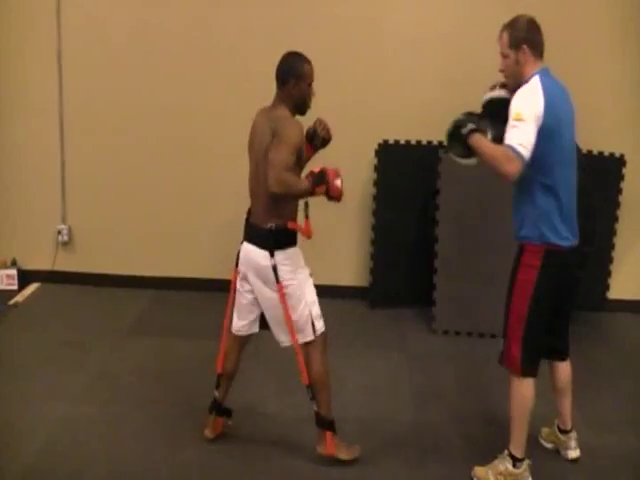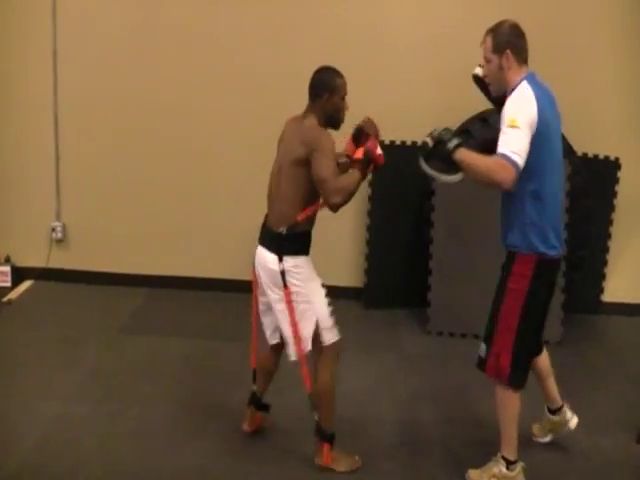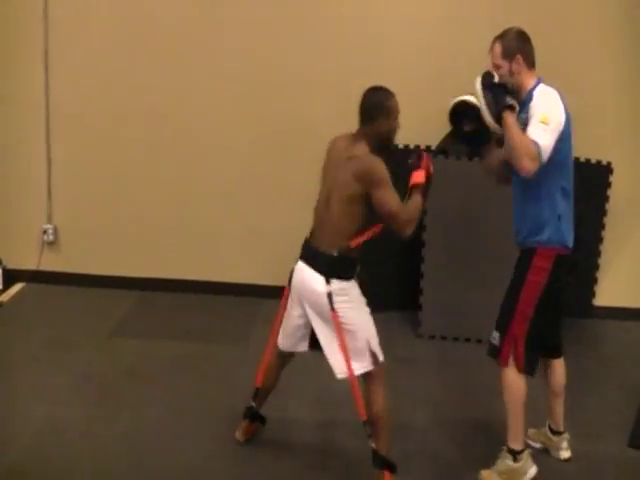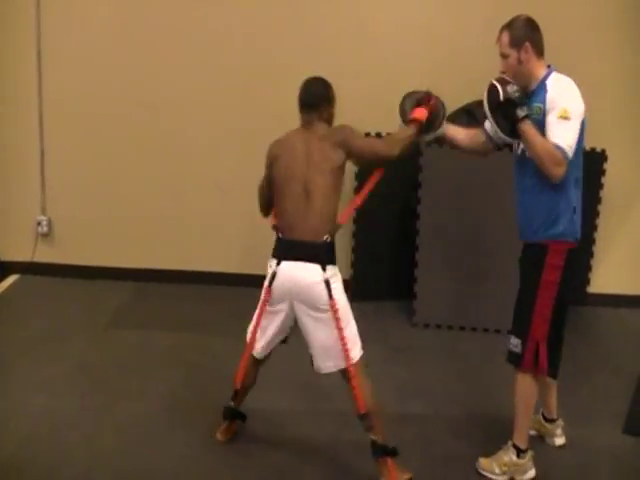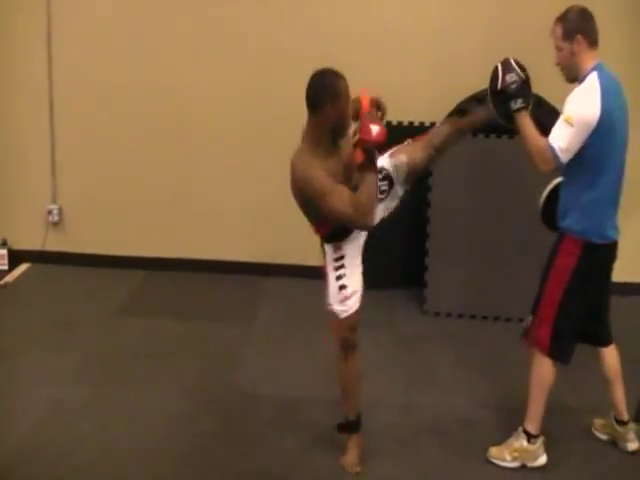
dt=0.5s
person 1, frame 1
left shoulder: (530, 95)
right shoulder: (556, 91)
left elbow: (511, 166)
left wrist: (470, 134)
right wrist: (502, 122)
left hip: (541, 243)
right hip: (565, 239)
left knee: (521, 353)
right knee: (555, 343)
right ankle: (566, 433)
person 1, frame 2
left shoulder: (521, 100)
right shoulder: (538, 95)
left elbow: (504, 174)
left wrist: (455, 149)
right wrist: (498, 104)
left hip: (529, 248)
right hip: (547, 244)
left knee: (503, 358)
right knee: (527, 339)
right ankle: (557, 412)
person 1, frame 3
left shoulder: (546, 101)
right shoulder: (527, 105)
left elbow: (529, 165)
right elbow: (501, 174)
left wrist: (504, 112)
right wrist: (485, 142)
left hip: (546, 245)
right hip: (546, 242)
left knee: (510, 349)
right knee: (548, 343)
right ankle: (558, 434)
person 1, frame 4
left shoulder: (561, 92)
right shoulder: (528, 96)
left elbow: (556, 167)
right elbow: (482, 140)
left wrist: (521, 119)
right wrist: (436, 124)
left hip: (554, 238)
right hip: (537, 236)
left knee: (528, 346)
right knee: (542, 335)
right ankle: (550, 420)
person 1, frame 5
left shoulder: (588, 94)
left elbow: (547, 160)
left wrist: (518, 107)
right wrist: (566, 187)
left hip: (581, 234)
right hip: (601, 230)
left knee: (545, 335)
right knee: (596, 329)
left ankle: (529, 440)
person 2, frame 1
left shoulder: (262, 118)
right shoulder: (287, 125)
right elbow: (278, 184)
left wrist: (312, 144)
right wrist: (319, 181)
left hip: (251, 243)
right hip: (277, 250)
left knee: (239, 334)
right knee: (314, 341)
left ankle: (216, 417)
right ankle: (328, 438)
person 2, frame 2
left shoulder: (293, 126)
right shoulder: (317, 136)
left elbow: (321, 172)
right elbow: (334, 196)
right wrist: (364, 163)
left hip: (268, 248)
right hip: (288, 256)
left knee: (279, 339)
right knee: (327, 348)
left ankle: (254, 411)
right ankle: (326, 449)
person 2, frame 3
left shoulder: (339, 144)
right shoulder: (370, 166)
right elbow: (405, 226)
right wrist: (419, 182)
left hip: (306, 267)
right hip: (334, 281)
left knee: (284, 351)
right knee: (374, 373)
left ankle: (250, 421)
person 2, frame 4
left shoulder: (277, 148)
right shoulder: (338, 136)
right elbow: (389, 150)
right wrist: (419, 119)
left hip: (282, 265)
right hip: (318, 271)
left knee: (257, 350)
right knee: (354, 368)
left ankle: (229, 421)
person 2, frame 5
left shoulder: (327, 126)
right shoulder: (307, 170)
left elbow: (355, 104)
right elbow: (358, 214)
left wrist: (367, 108)
right wrist: (367, 160)
right hip: (343, 238)
left knee: (429, 146)
right knee: (346, 334)
left ankle: (481, 114)
right ankle: (352, 432)
